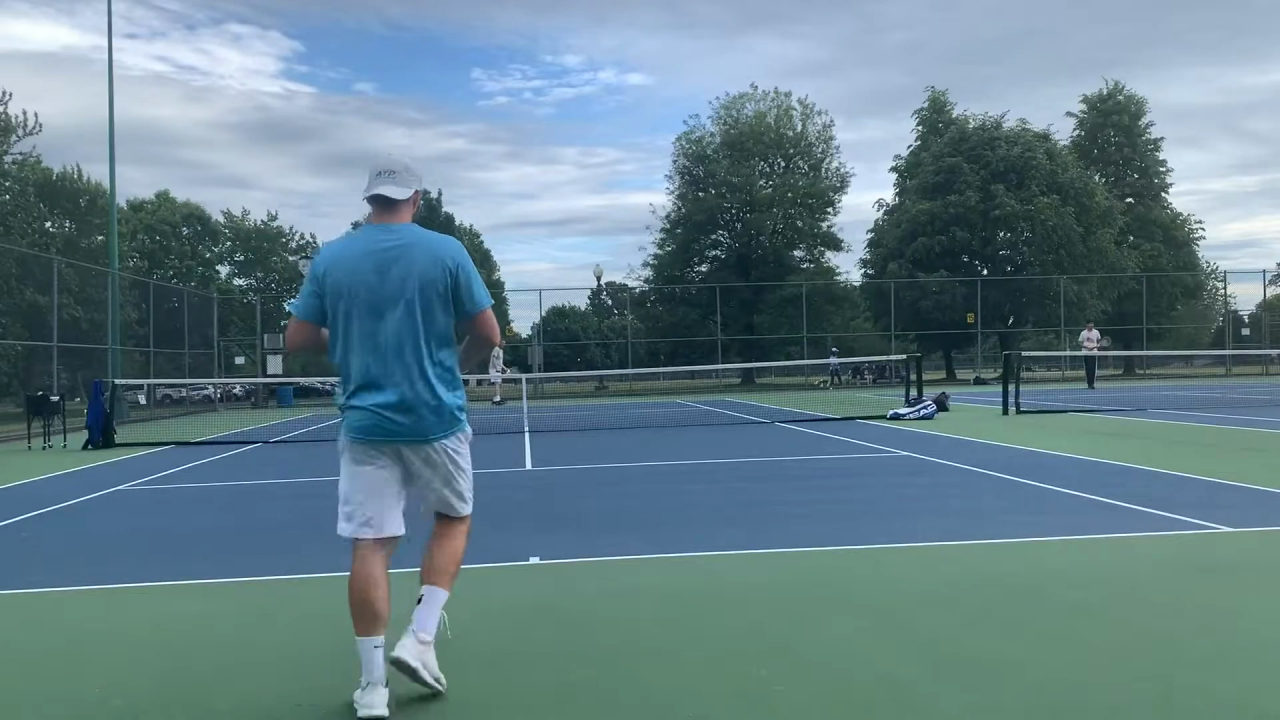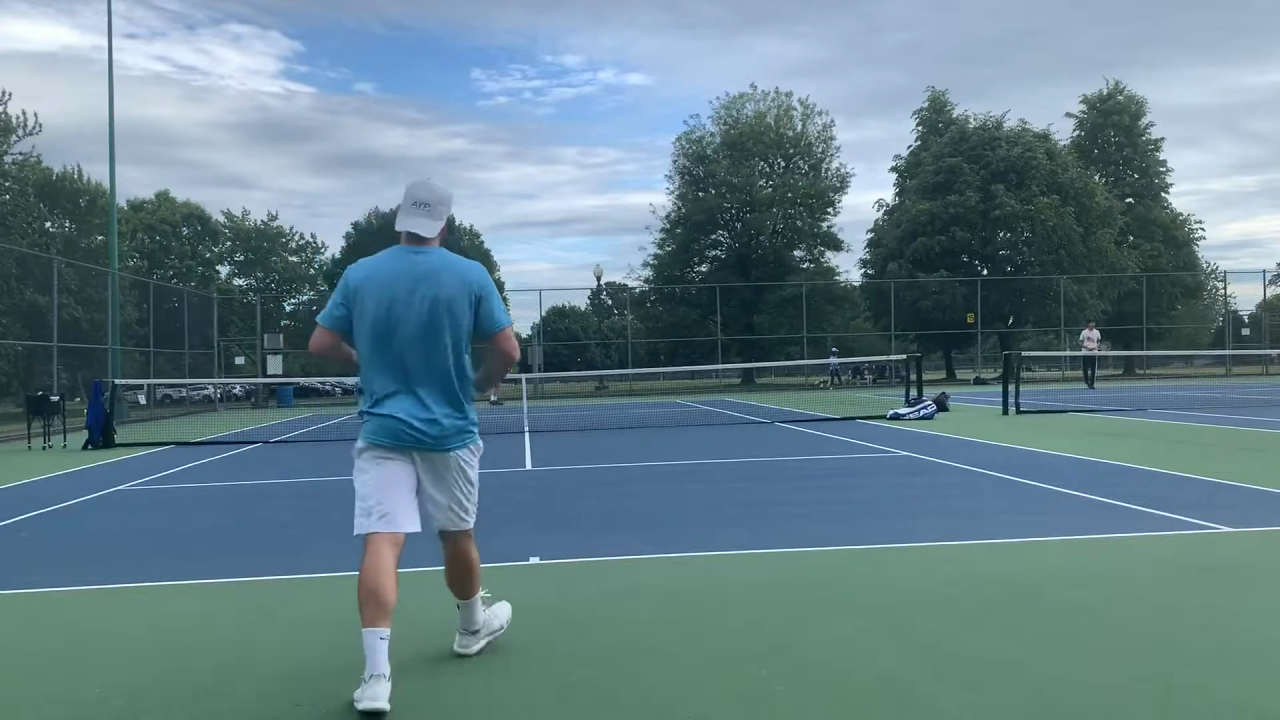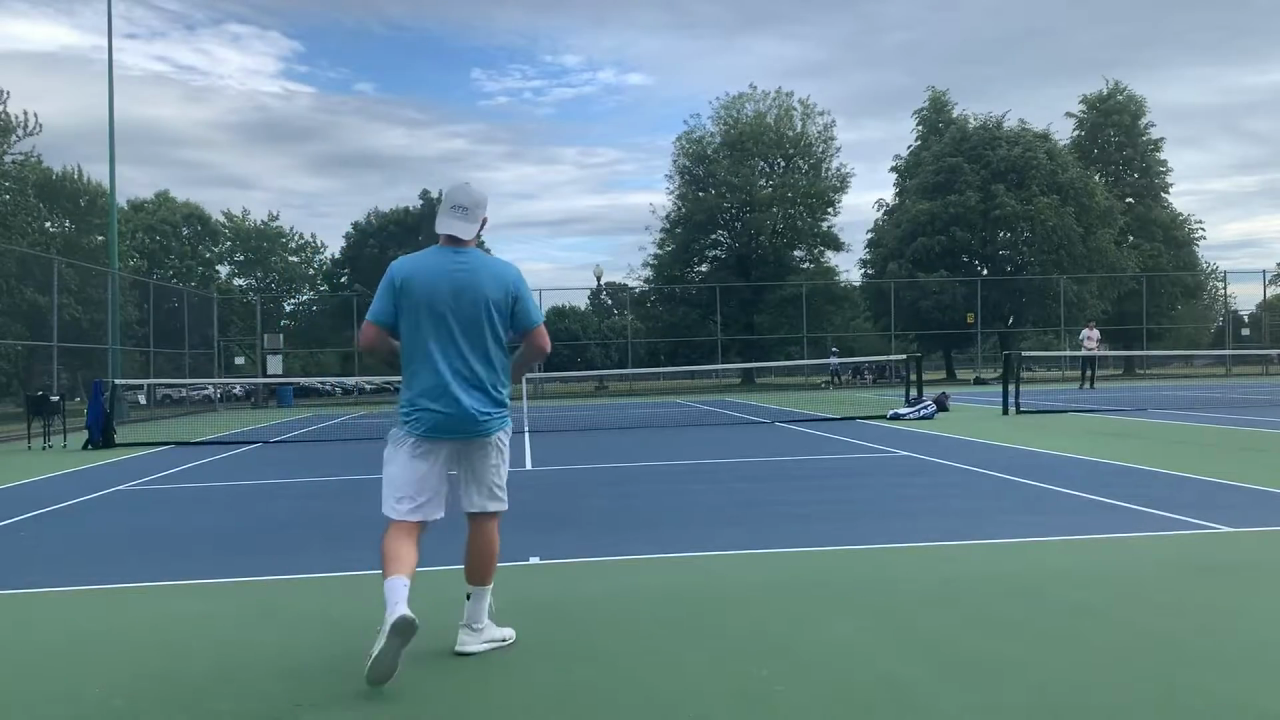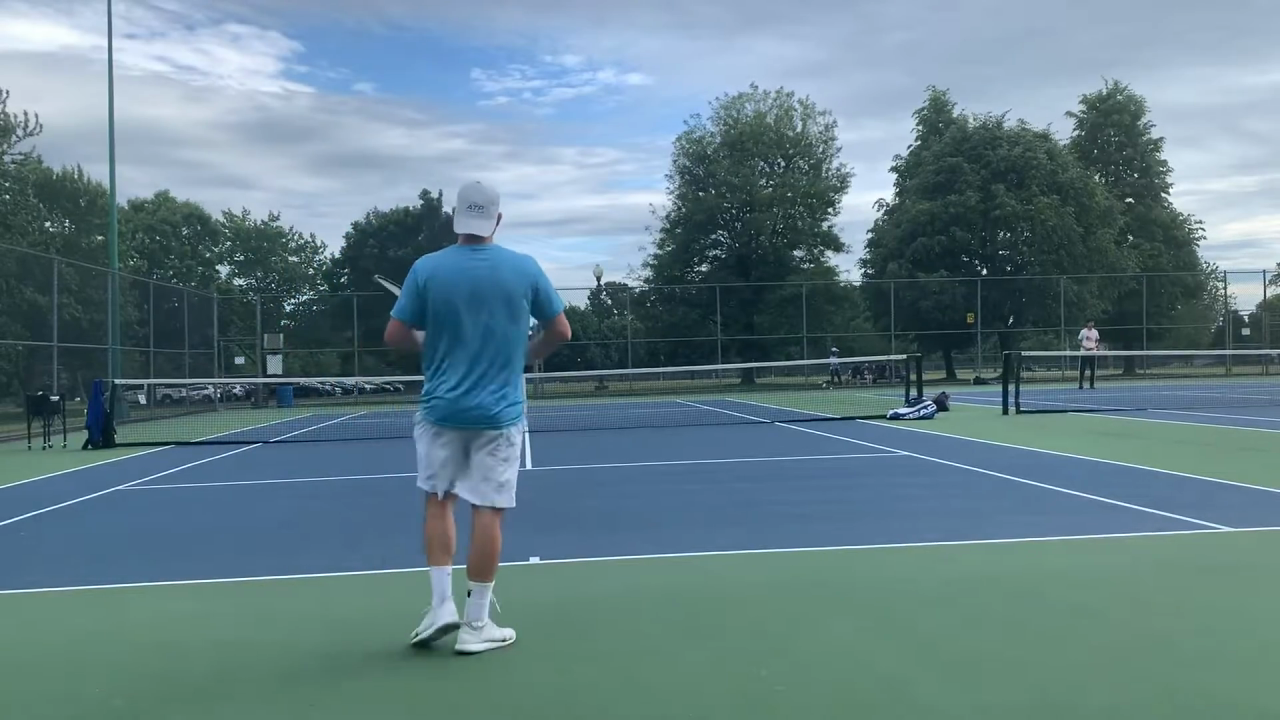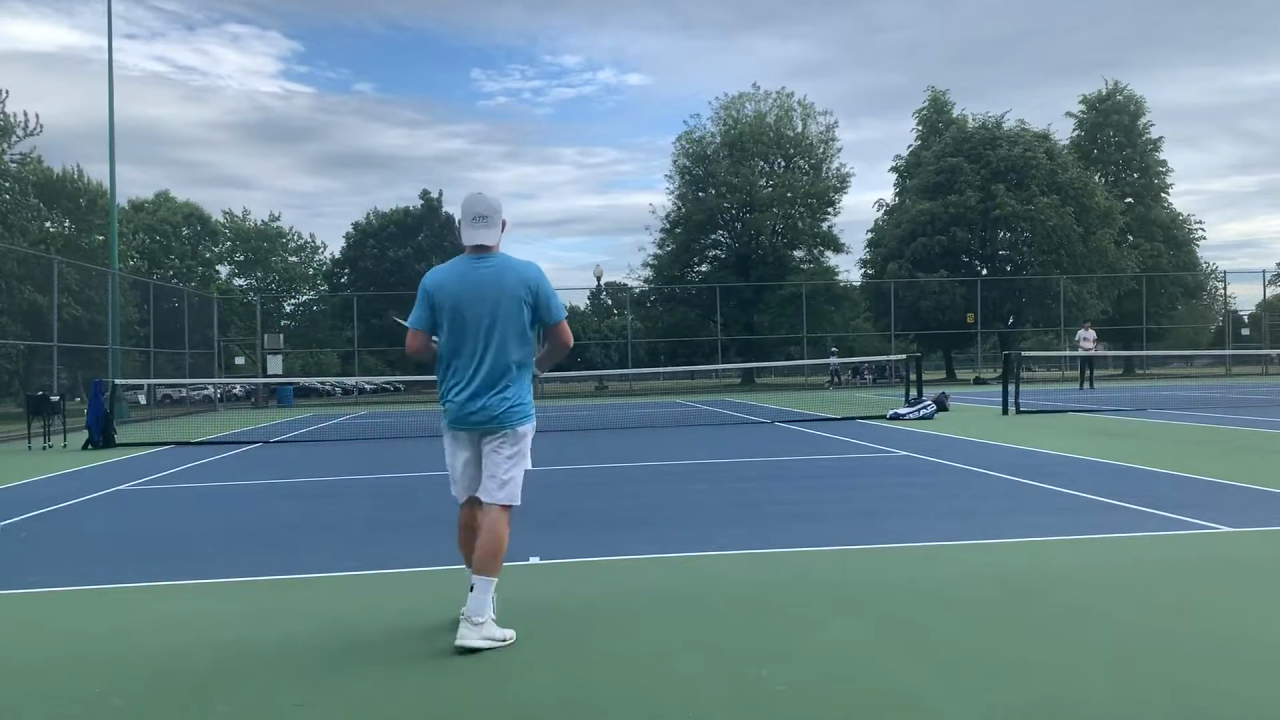
dt=0.2s
person 1, frame 1
left shoulder: (329, 257)
right shoulder: (446, 251)
left elbow: (297, 338)
right elbow: (488, 334)
left hip: (365, 423)
right hip: (437, 419)
left knee: (371, 545)
right knee: (453, 521)
right ankle: (419, 639)
person 1, frame 2
left shoulder: (359, 274)
right shoulder: (471, 276)
left elbow: (321, 344)
right elbow: (508, 351)
right wrist: (477, 387)
left hip: (383, 431)
right hip: (451, 431)
left knee: (382, 543)
right knee: (457, 537)
left ankle: (376, 675)
right ankle: (472, 629)
person 1, frame 3
left shoulder: (403, 270)
right shoulder: (505, 275)
left elbow: (369, 339)
right elbow: (540, 346)
left hip: (420, 420)
right hip: (485, 419)
left knee: (403, 525)
right knee: (483, 518)
left ankle: (397, 609)
right ankle: (475, 626)
person 1, frame 4
left shoulder: (426, 268)
right shoulder: (525, 268)
left elbow: (394, 335)
right elbow: (561, 332)
left hip: (441, 409)
right hip: (499, 411)
left knee: (438, 501)
right knee: (488, 512)
left ankle: (442, 604)
right ankle: (475, 624)
person 1, frame 5
left shoulder: (435, 279)
right shoulder: (529, 275)
left elbow: (414, 346)
right elbow: (563, 340)
right wrist: (534, 366)
left hip: (459, 413)
right hip: (509, 413)
left knee: (470, 504)
right knee: (496, 510)
left ankle: (478, 606)
right ankle: (476, 621)
